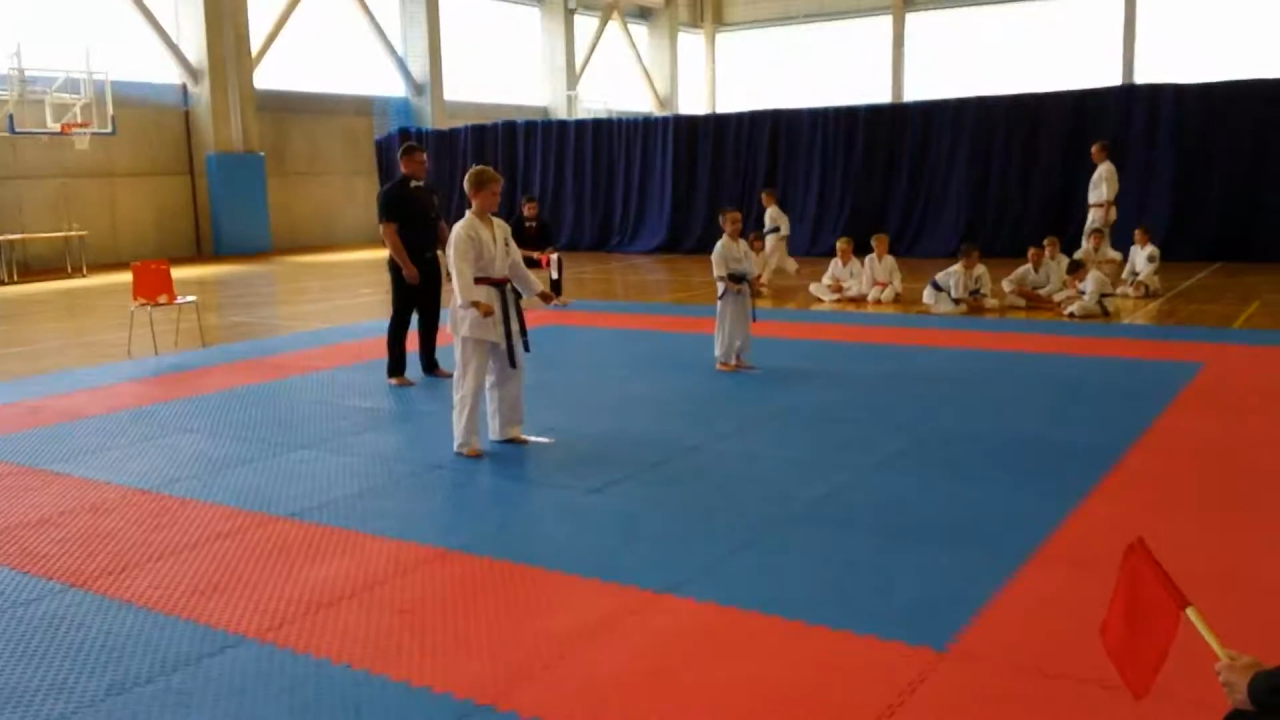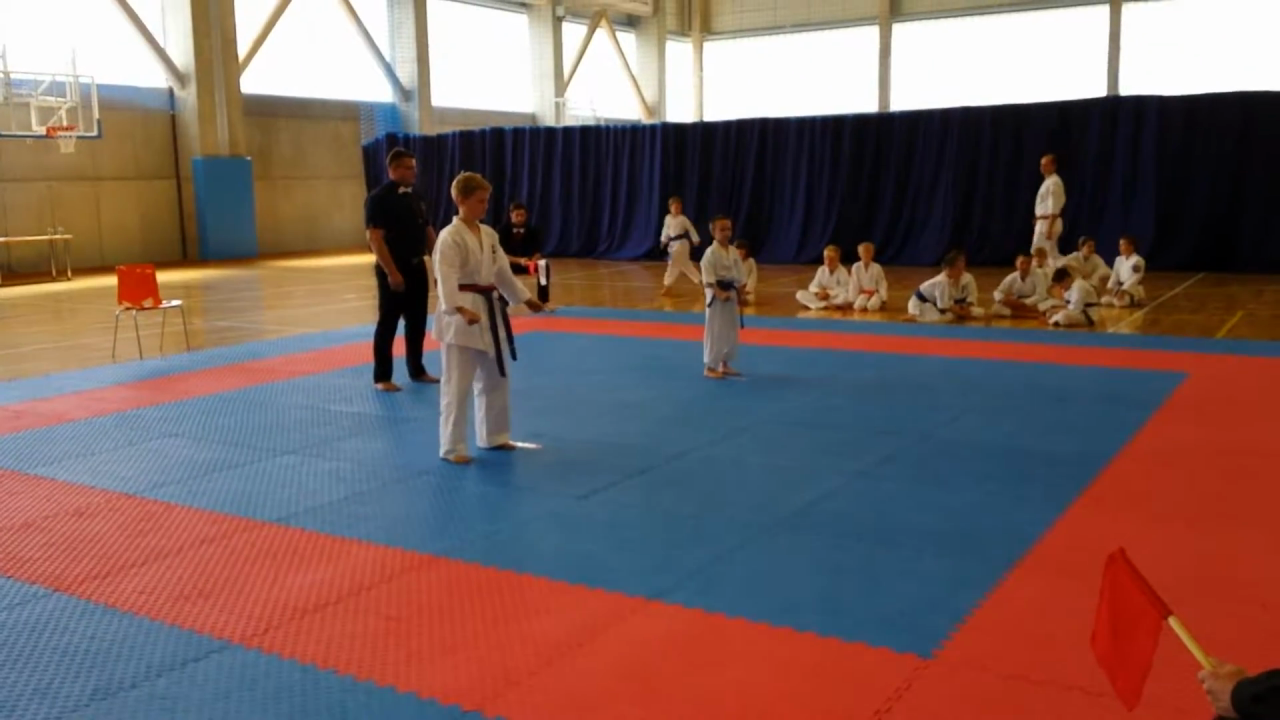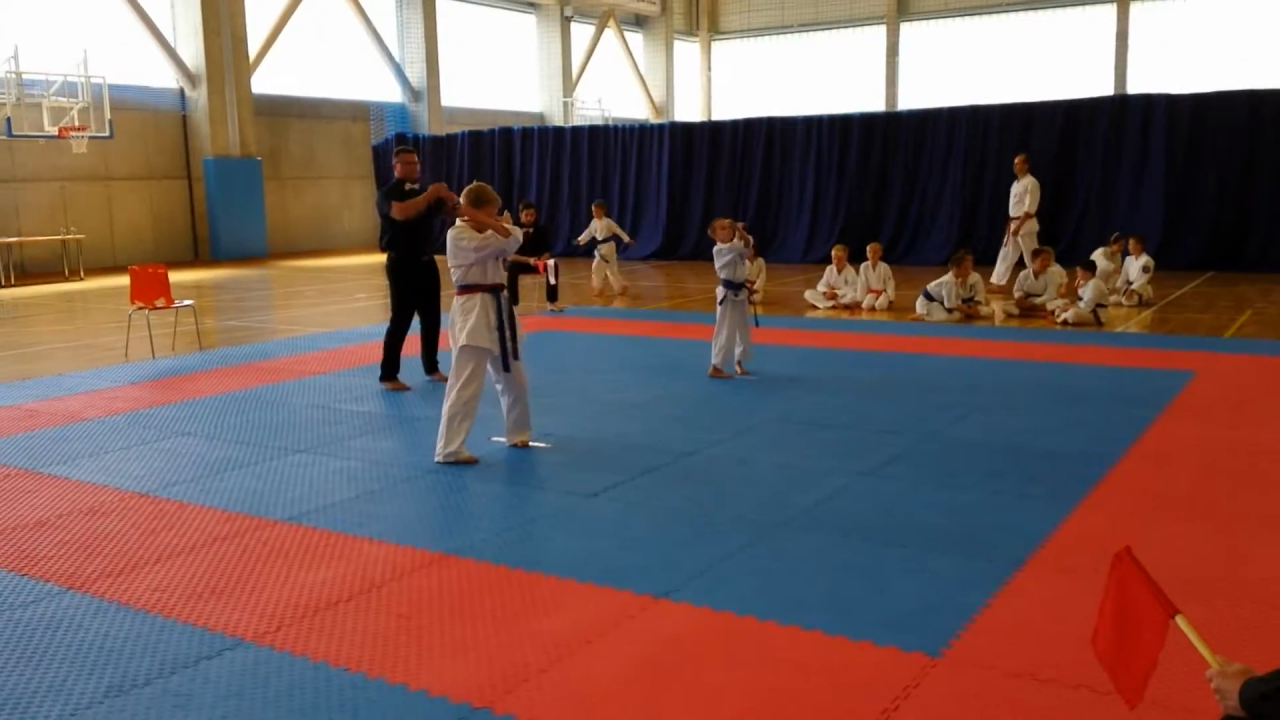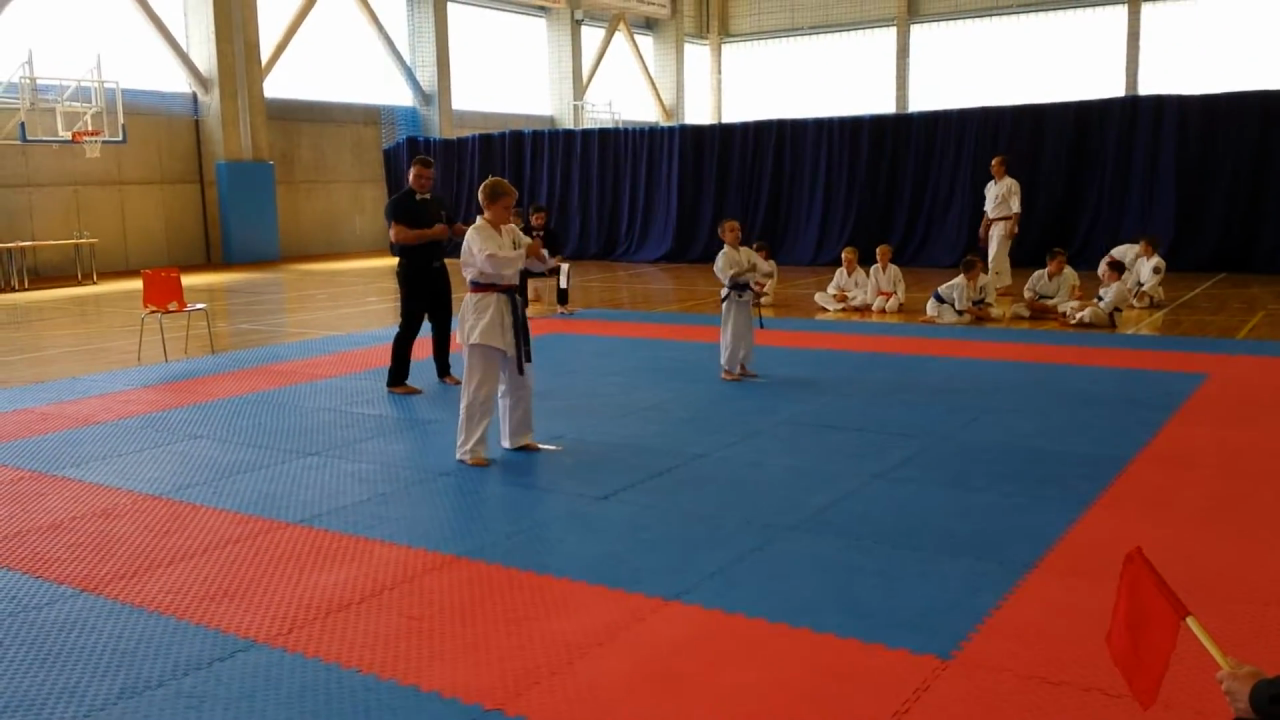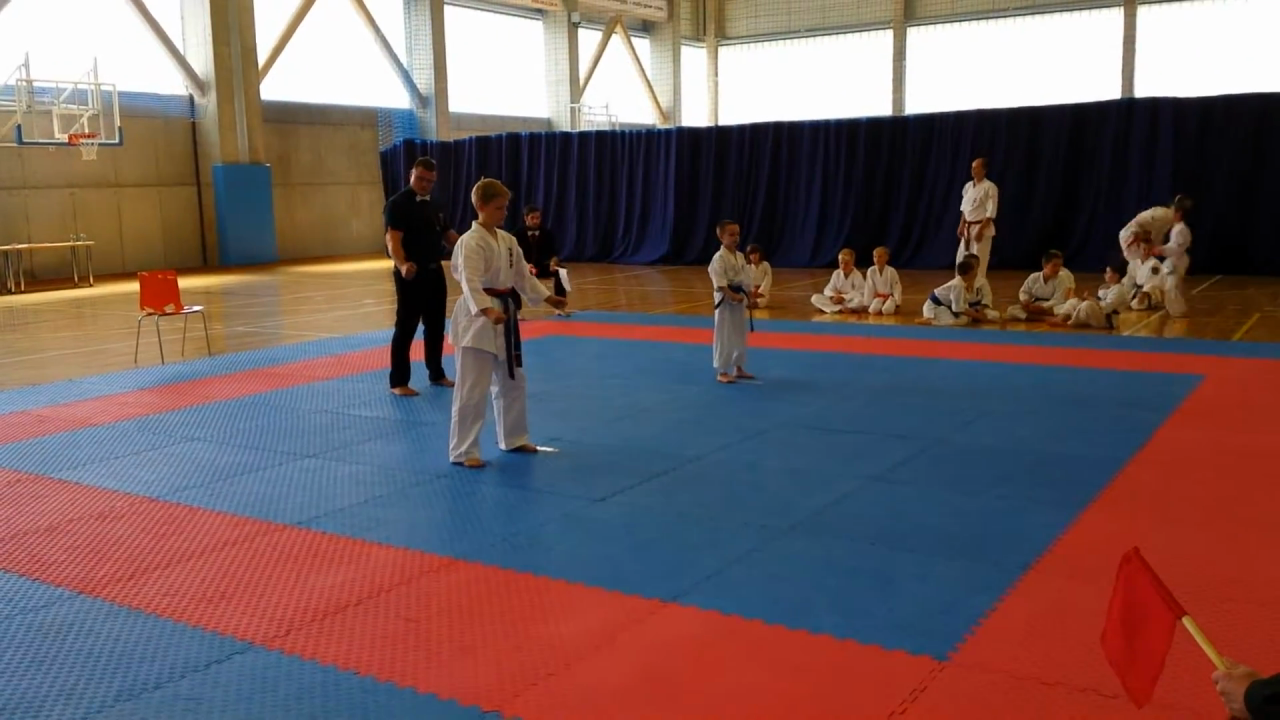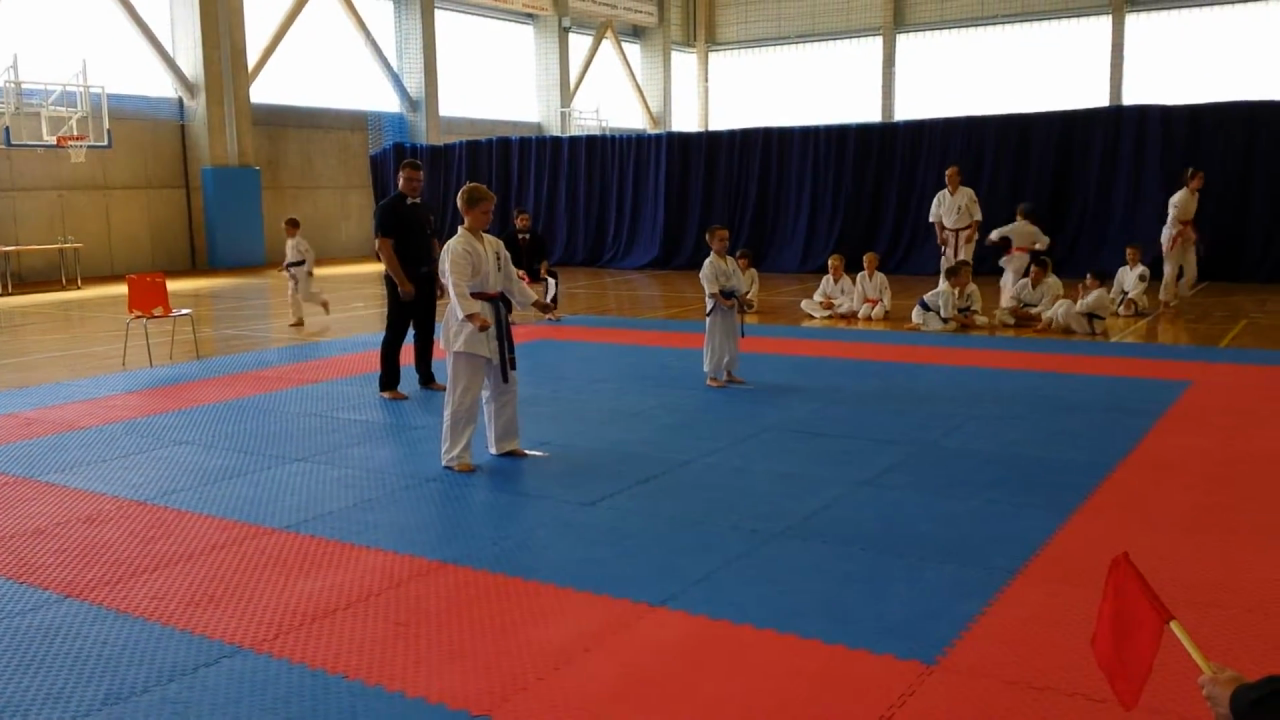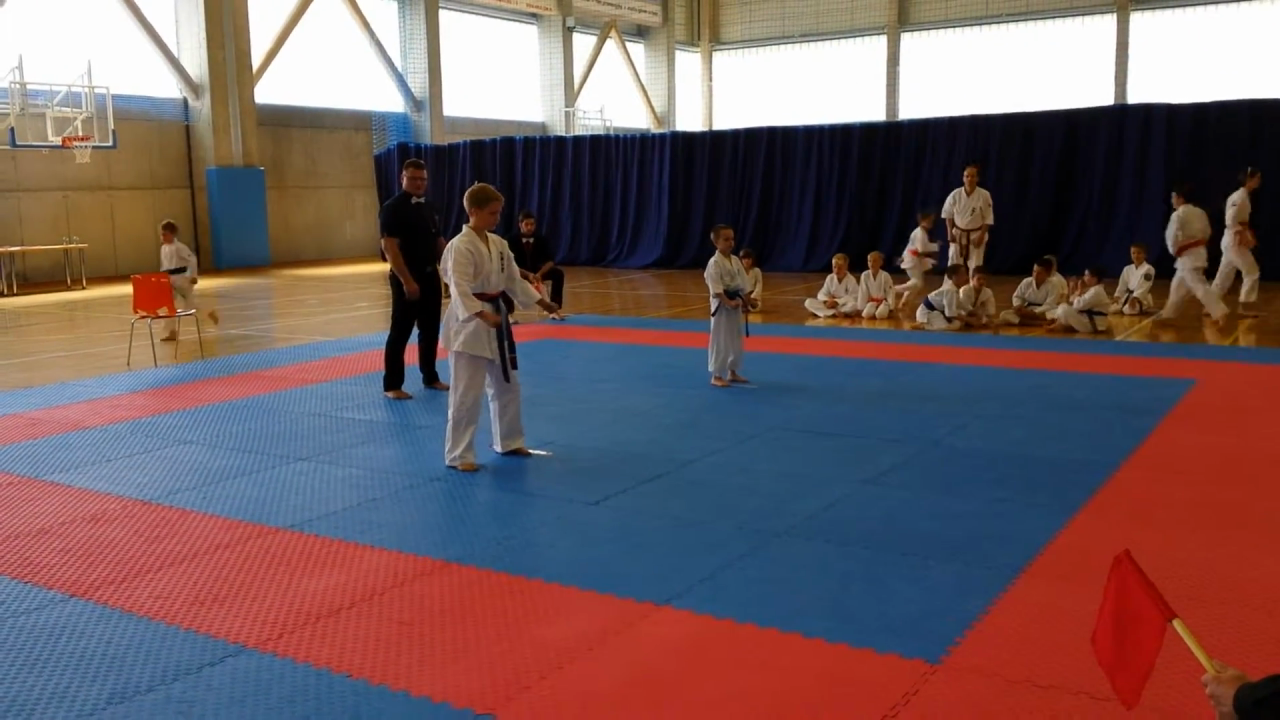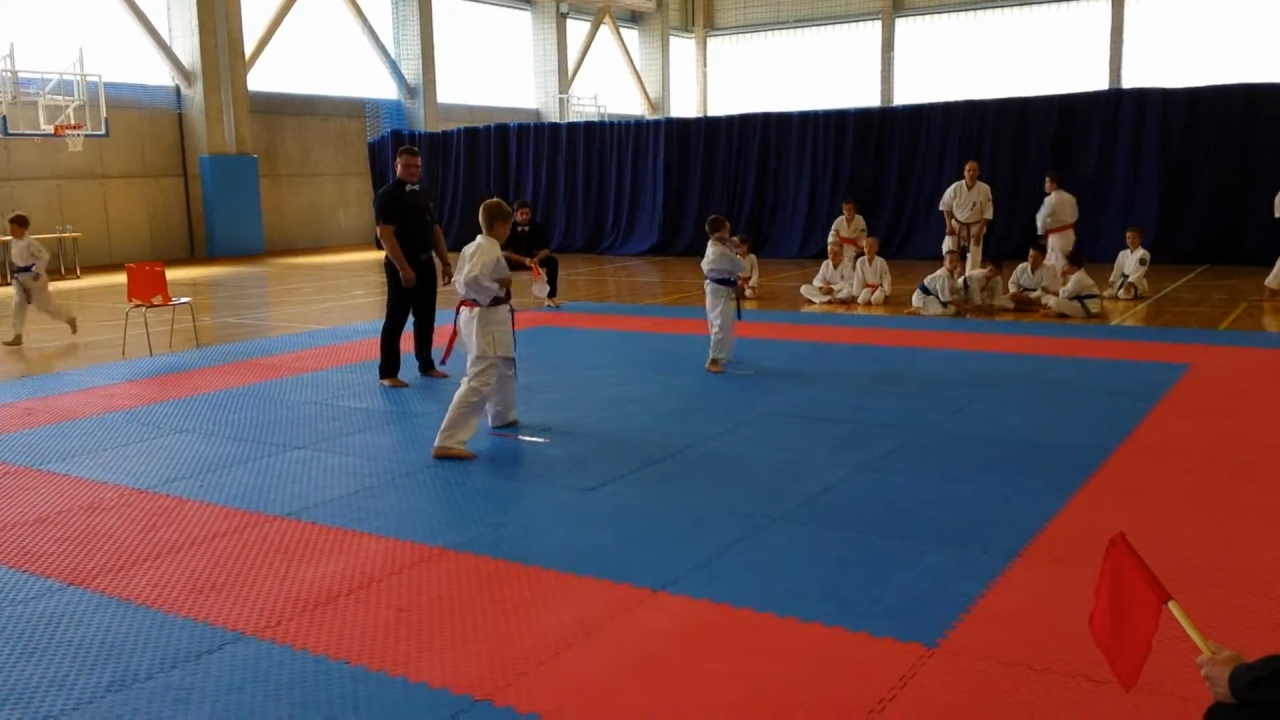
dt=0.5s
person 1, frame 1
left shoulder: (501, 228)
right shoulder: (464, 230)
left elbow: (515, 265)
right elbow: (461, 272)
left wrist: (537, 290)
right wrist: (476, 302)
left hip: (504, 304)
right hip: (475, 309)
left knee: (509, 371)
right knee: (472, 377)
left ankle: (506, 429)
right ankle: (466, 441)
person 1, frame 2
left shoulder: (489, 235)
right shoulder: (450, 236)
left elbow: (503, 273)
right elbow: (446, 278)
left wrist: (525, 299)
right wrist: (461, 309)
left hip: (489, 310)
right hip: (462, 314)
left knee: (495, 379)
right knee: (458, 384)
left ankle: (493, 436)
right ankle: (452, 447)
person 1, frame 3
left shoulder: (487, 234)
right shoulder: (458, 235)
left elbow: (514, 239)
right elbow: (499, 243)
left wrist: (490, 223)
right wrist: (485, 224)
left hip: (496, 310)
right hip: (472, 313)
left knee: (513, 378)
right knee: (466, 384)
left ankle: (518, 432)
right ankle: (449, 449)
person 1, frame 4
left shoulder: (511, 232)
right shoulder: (477, 234)
left elbow: (537, 261)
right elbow: (494, 261)
left wrist: (537, 254)
right wrist: (525, 252)
left hip: (509, 309)
right hip: (484, 310)
left knee: (517, 380)
right knee: (480, 385)
left ankle: (516, 436)
right ankle: (470, 449)
person 1, frame 5
left shoulder: (507, 240)
right shoulder: (471, 241)
left elbow: (522, 277)
right elbow: (470, 283)
left wrist: (548, 298)
right wrist: (487, 311)
left hip: (504, 314)
right hip: (476, 319)
left knee: (512, 382)
right knee: (472, 388)
left ankle: (513, 438)
right ankle: (463, 451)
person 1, frame 6
left shoulder: (494, 244)
right shoulder: (457, 247)
left elbow: (510, 280)
right elbow: (457, 288)
left wrist: (536, 302)
right wrist: (473, 317)
left hip: (495, 319)
right hip: (467, 324)
left knee: (504, 386)
right knee: (464, 393)
left ankle: (503, 443)
right ankle: (455, 456)
person 1, frame 7
left shoulder: (498, 244)
right shoulder: (461, 246)
left elbow: (512, 279)
right elbow: (460, 286)
left wrist: (538, 299)
right wrist: (481, 313)
left hip: (496, 320)
right hip: (470, 323)
left knee: (506, 385)
right knee: (466, 390)
left ankle: (509, 441)
right ankle: (458, 455)
person 1, frame 8
left shoulder: (472, 248)
right shoulder: (489, 251)
left elbow: (460, 282)
right elbow: (472, 280)
left wrist: (499, 285)
right wrist: (496, 290)
left hip: (474, 314)
right hip: (488, 318)
left knee: (503, 369)
right knee: (478, 383)
left ankle: (502, 416)
right ankle: (447, 442)
person 2, frame 1
left shoulder: (428, 191)
right shoulder: (391, 193)
left elbow: (440, 226)
right elbow: (388, 233)
right wrist: (406, 266)
left hip: (430, 261)
right hip: (405, 264)
left knee: (430, 315)
right knee: (401, 317)
left ankle: (430, 365)
right ankle: (395, 372)
person 2, frame 2
left shoulder: (415, 197)
right shoulder: (379, 198)
left elbow: (428, 232)
right elbow: (374, 239)
right wrist: (391, 272)
left hip: (417, 267)
right hip: (393, 270)
left knee: (417, 321)
right knee: (388, 323)
left ankle: (417, 370)
right ankle: (382, 377)
person 2, frame 3
left shoulder: (423, 191)
right shoulder: (388, 193)
left elbow: (453, 211)
right elbow: (401, 213)
left wrist: (446, 196)
right wrist: (429, 196)
left hip: (426, 262)
right hip: (402, 264)
left knee: (432, 316)
right knee: (401, 319)
left ankle: (432, 367)
right ankle: (389, 375)
person 2, frame 4
left shoulder: (436, 203)
right shoulder: (398, 203)
left elbow: (453, 229)
right elbow: (397, 236)
right wrist: (431, 233)
left hip: (437, 269)
right hip: (413, 271)
left knee: (443, 321)
right knee: (410, 326)
left ankle: (444, 371)
right ankle: (396, 381)
person 2, frame 5
left shoulder: (434, 205)
right shoulder: (398, 204)
left elbow: (448, 234)
right elbow: (392, 239)
right wrist: (402, 265)
left hip: (434, 272)
right hip: (411, 274)
left knee: (435, 325)
right knee: (405, 328)
left ankle: (436, 374)
right ankle: (398, 382)
person 2, frame 6
left shoulder: (424, 208)
right shoulder: (388, 208)
left elbow: (433, 243)
right elbow: (383, 248)
left wrist: (438, 274)
right wrist: (401, 282)
left hip: (425, 277)
right hip: (402, 279)
left knee: (426, 330)
right knee: (396, 332)
left ankle: (426, 378)
right ankle: (388, 386)
person 2, frame 7
left shoulder: (428, 207)
right shoulder: (393, 208)
left elbow: (439, 242)
right elbow: (389, 248)
right wrist: (407, 281)
left hip: (430, 276)
right hip: (406, 279)
left knee: (430, 329)
right knee: (401, 332)
left ankle: (430, 377)
right ankle: (392, 385)
person 2, frame 8
left shoulder: (422, 195)
right shoulder: (387, 195)
left elbow: (435, 231)
right elbow: (384, 235)
left wrist: (445, 262)
right wrist: (403, 268)
left hip: (426, 264)
right hip: (401, 267)
left knee: (425, 317)
right knee: (396, 320)
left ankle: (426, 365)
right ankle: (387, 373)
